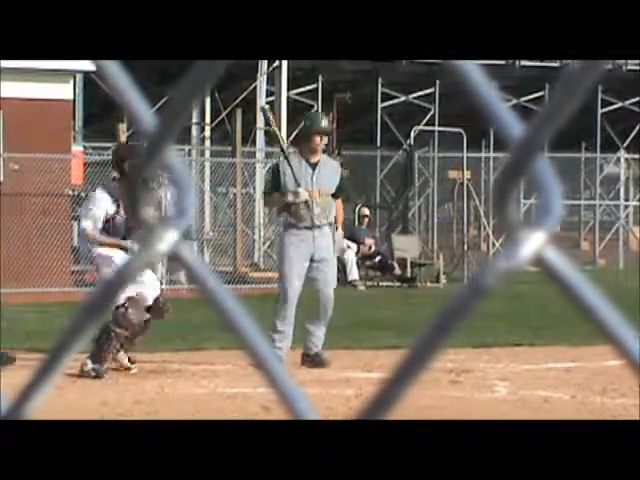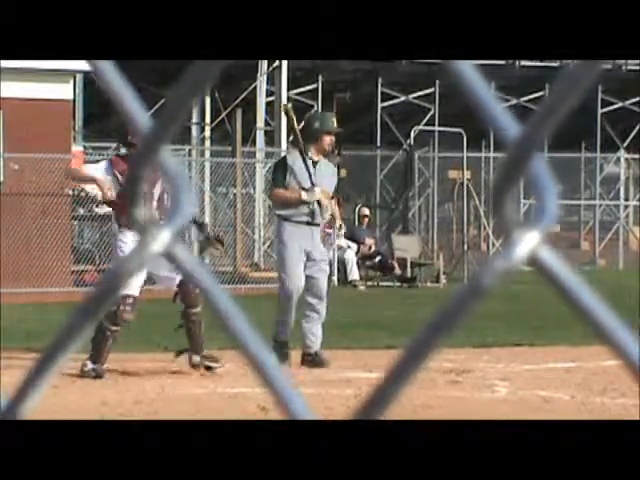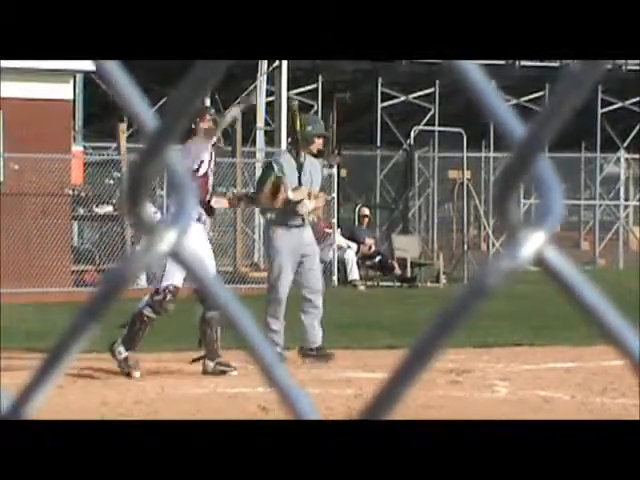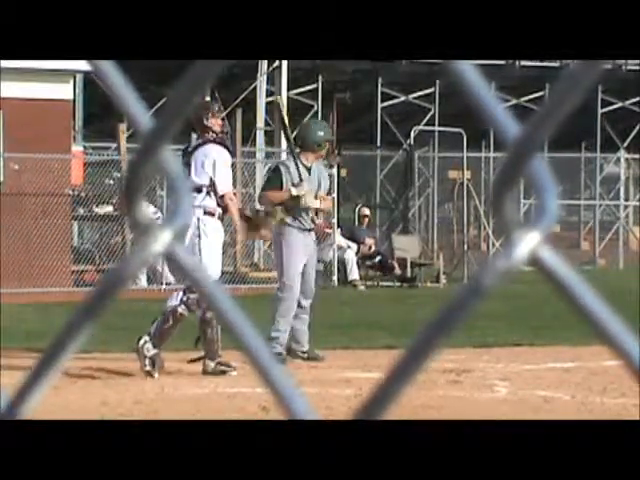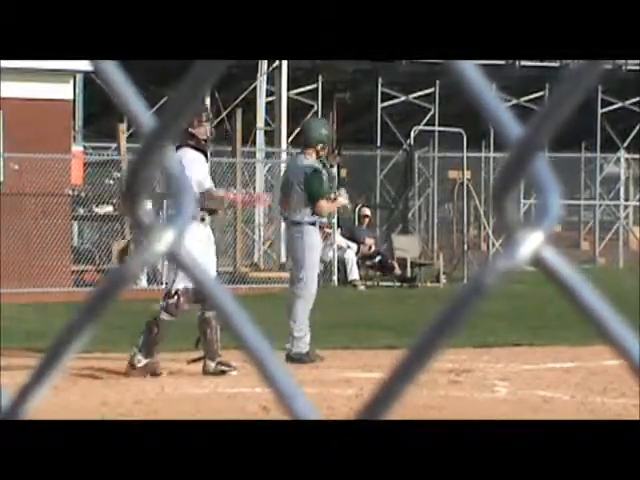
dt=0.4s
person 1, frame 1
right shoulder: (104, 195)
right elbow: (86, 233)
right wrist: (123, 244)
left hip: (130, 253)
right hip: (106, 254)
left knee: (157, 305)
right knee: (129, 309)
left ankle: (119, 347)
right ankle: (93, 364)
person 1, frame 2
right shoulder: (112, 167)
right elbow: (72, 172)
right wrist: (97, 180)
right hip: (131, 240)
left knee: (191, 292)
right knee: (125, 305)
left ankle: (197, 354)
right ankle: (94, 363)
person 1, frame 3
left shoulder: (204, 154)
right shoulder: (194, 148)
right elbow: (207, 133)
left wrist: (228, 201)
left hip: (198, 229)
right knee: (165, 293)
left ankle: (212, 359)
right ankle: (124, 348)
person 1, frame 4
left shoulder: (193, 151)
right shoulder: (217, 152)
right elbow: (227, 198)
left wrist: (233, 205)
right wrist: (239, 225)
left hip: (197, 223)
right hip: (204, 223)
right knee: (195, 290)
left ankle: (212, 358)
right ankle: (151, 344)
person 1, frame 5
left shoulder: (190, 154)
right shoulder: (191, 156)
right elbow: (208, 195)
left hip: (199, 229)
right hip: (189, 229)
left knee: (206, 293)
right knee: (179, 294)
left ankle: (212, 358)
right ankle: (142, 358)
person 2, frame 1
left shoulder: (333, 167)
right shoulder: (284, 165)
right elbow: (268, 200)
left wrist: (339, 228)
right wrist: (290, 197)
left hip: (324, 236)
right hip: (294, 236)
left knee: (326, 296)
right knee: (288, 295)
left ankle: (313, 349)
right ankle: (277, 353)
person 2, frame 2
left shoulder: (330, 169)
right shoulder: (289, 160)
right elbow: (274, 195)
right wrist: (304, 195)
left hip: (317, 233)
right hip: (292, 229)
left knee: (318, 292)
right knee: (293, 286)
left ankle: (311, 349)
right ankle: (281, 343)
person 2, frame 3
left shoulder: (315, 165)
right shoulder: (277, 164)
left elbow: (319, 197)
right elbow: (259, 197)
left wrist: (312, 204)
right wrist: (289, 195)
left hip: (304, 231)
right hip: (280, 231)
left knee: (314, 287)
right knee: (278, 291)
left ankle: (312, 344)
right ankle: (274, 348)
person 2, frame 4
left shoulder: (322, 170)
right shoulder: (283, 167)
left elbow: (328, 202)
right elbow: (264, 198)
left wrist: (316, 202)
right wrist: (292, 192)
left hip: (310, 233)
right hip: (290, 232)
left knee: (307, 292)
right knee: (289, 290)
left ankle: (299, 345)
right ankle: (276, 347)
person 2, frame 5
left shoulder: (293, 163)
right shoulder: (312, 169)
right elbow: (321, 208)
left wrist: (334, 200)
right wrist: (338, 202)
left hip: (297, 229)
right hip: (305, 230)
left knee: (302, 289)
right knee: (305, 289)
left ankle: (301, 347)
right ankle: (297, 348)
